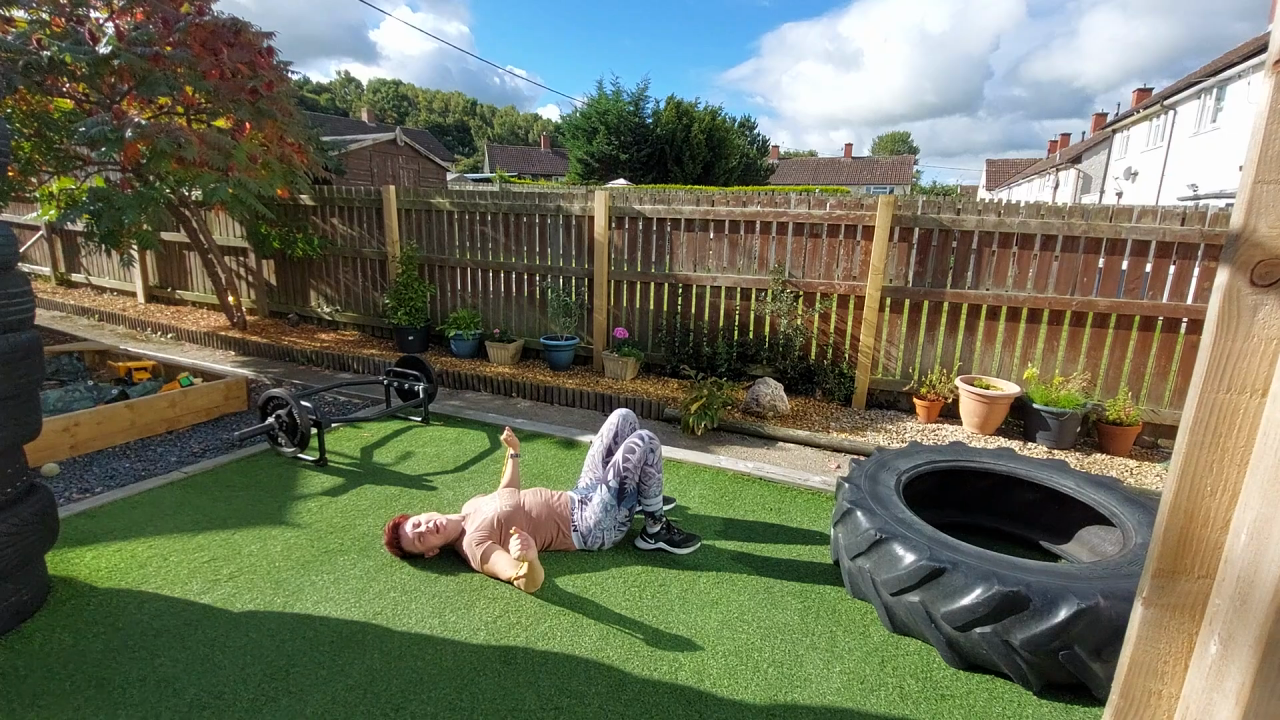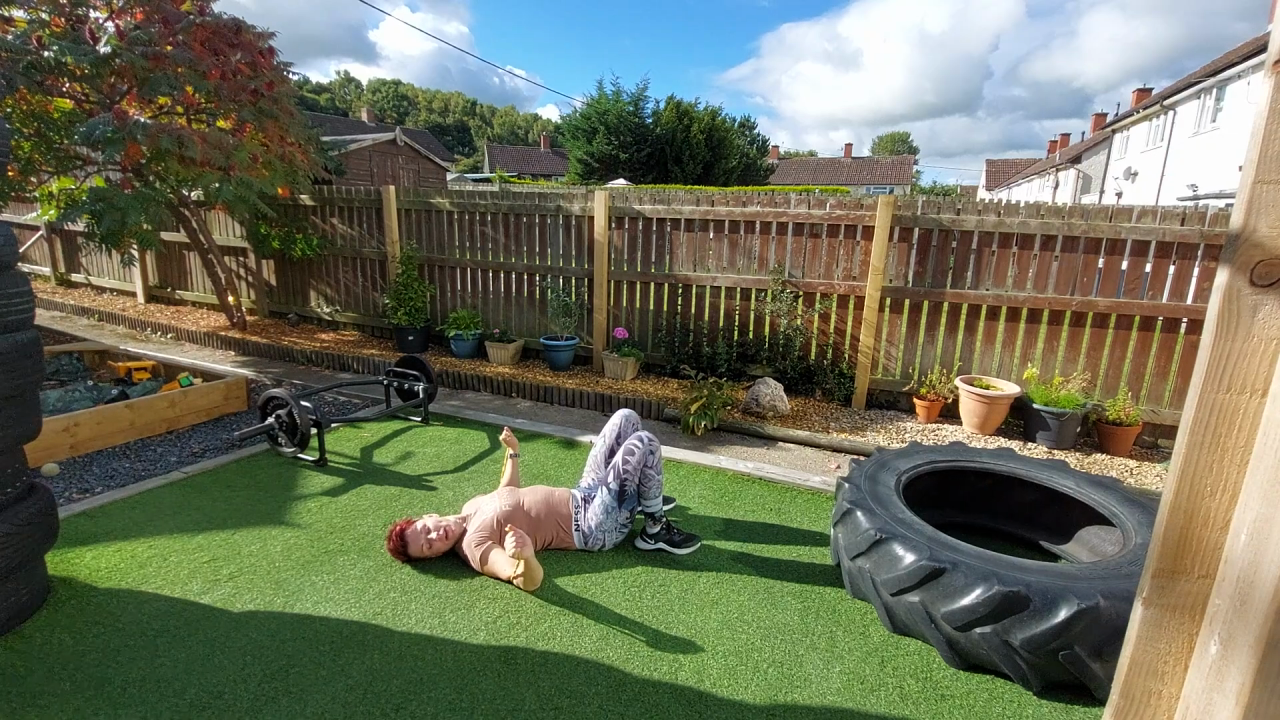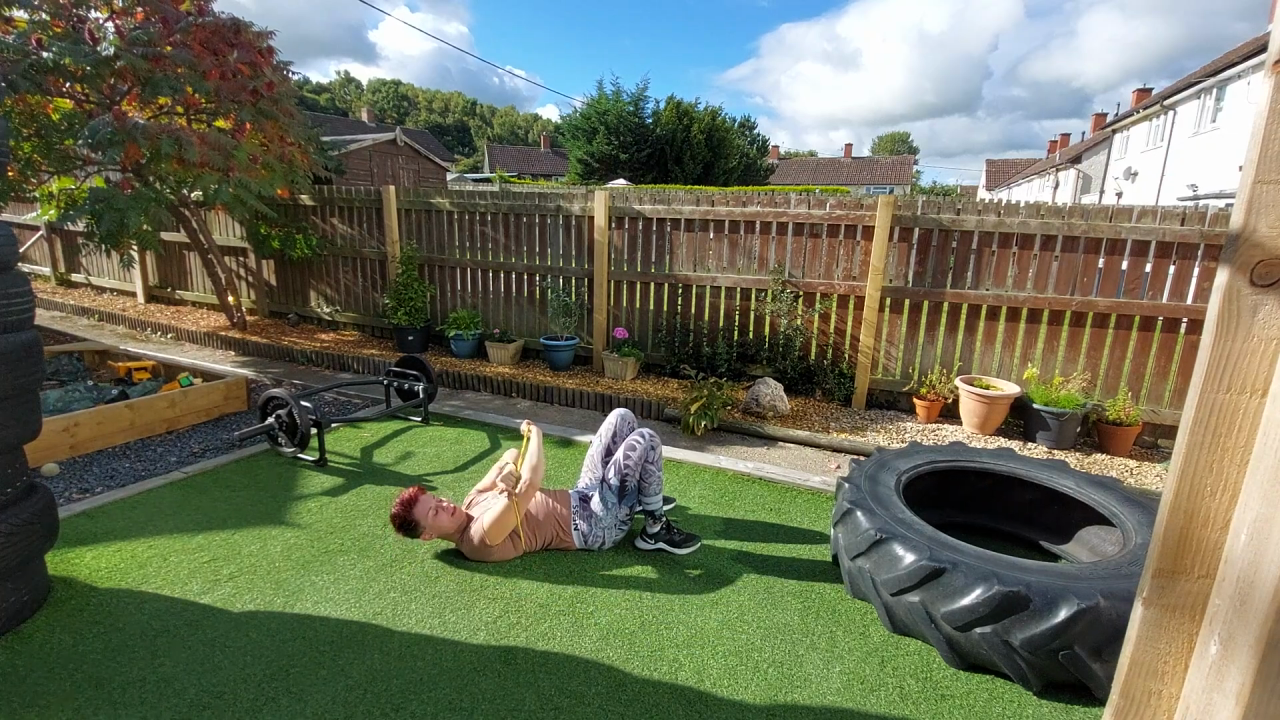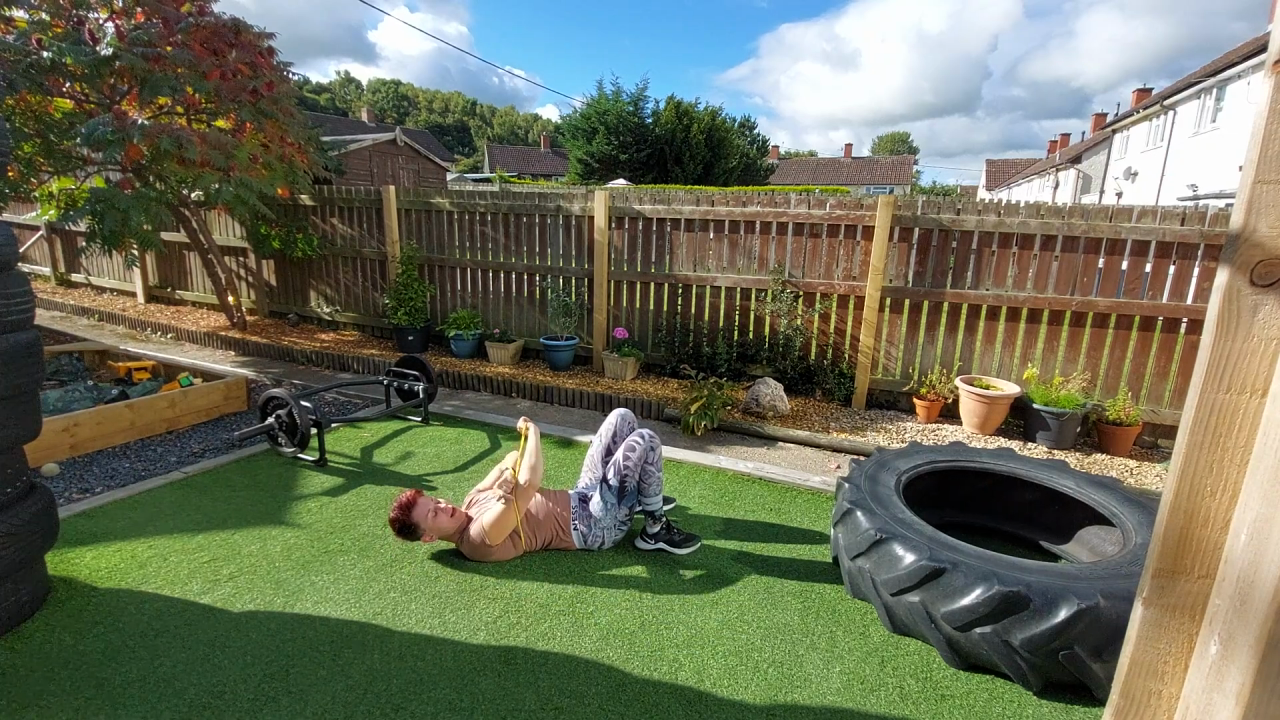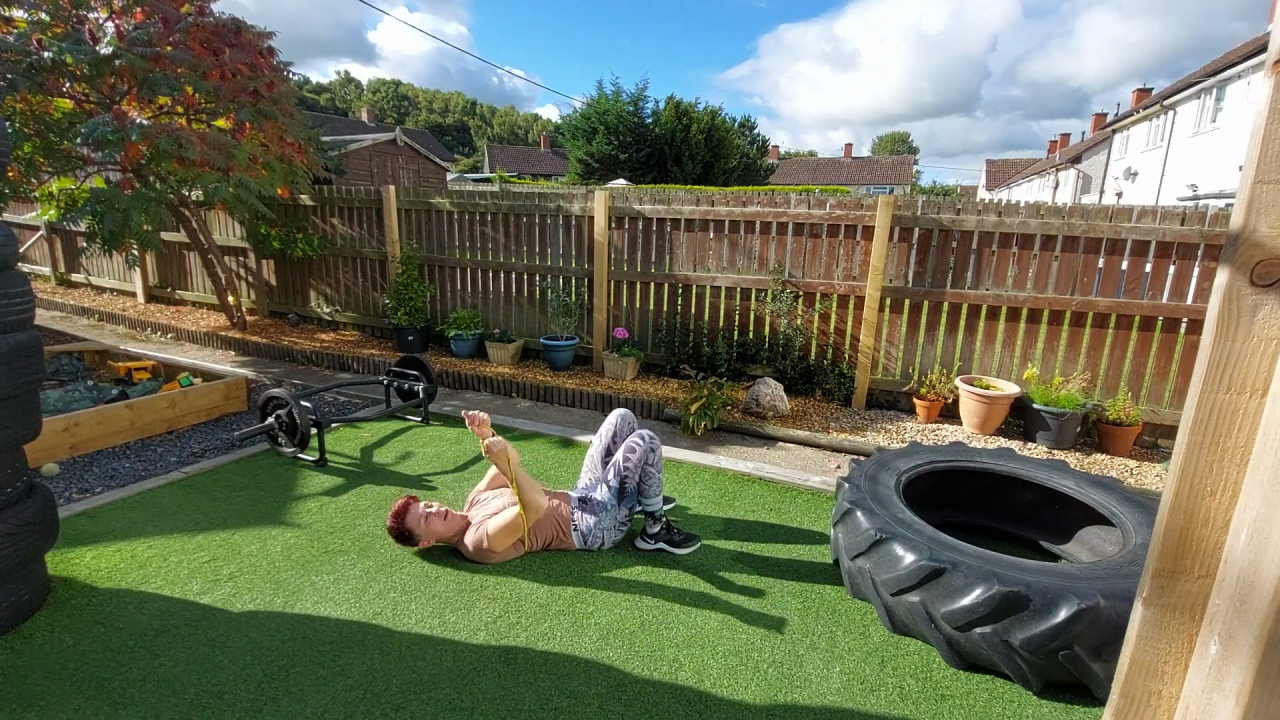
dt=1s
person 1, frame 1
left shoulder: (471, 507)
right shoulder: (475, 546)
right elbow: (530, 583)
left wrist: (514, 452)
right wrist: (530, 557)
left hip: (580, 499)
right hip: (594, 525)
left knee: (624, 417)
right knee: (645, 441)
left ankle: (644, 497)
right ankle: (656, 530)
person 1, frame 2
left shoulder: (470, 507)
right shoulder: (474, 547)
right elbow: (531, 581)
left wrist: (512, 453)
right wrist: (524, 554)
left hip: (582, 498)
right hip: (594, 527)
left knee: (626, 418)
right knee: (644, 442)
left ankle: (646, 499)
right ankle: (656, 530)
person 1, frame 3
left shoulder: (472, 503)
right shoulder: (480, 539)
left elbow: (511, 458)
right elbow: (529, 485)
left wrist: (505, 472)
right wrist: (535, 435)
left hip: (580, 499)
right hip: (596, 525)
left knee: (622, 417)
right knee: (645, 439)
left ankle: (644, 496)
right ankle: (655, 531)
person 1, frame 4
left shoulder: (473, 502)
right shoulder: (480, 540)
left elbow: (514, 462)
right elbow: (529, 484)
left wrist: (506, 473)
right wrist: (533, 432)
left hip: (580, 499)
right hip: (594, 525)
left knee: (622, 417)
right knee: (645, 440)
left ankle: (644, 496)
right ankle: (656, 531)
person 1, frame 5
left shoulder: (474, 503)
right shoulder: (478, 542)
left elbow: (512, 461)
right elbow: (534, 507)
left wrist: (486, 435)
right wrist: (501, 461)
left hip: (581, 500)
right hip: (595, 525)
left knee: (622, 417)
right knee: (645, 441)
left ankle: (644, 496)
right ankle: (656, 531)
